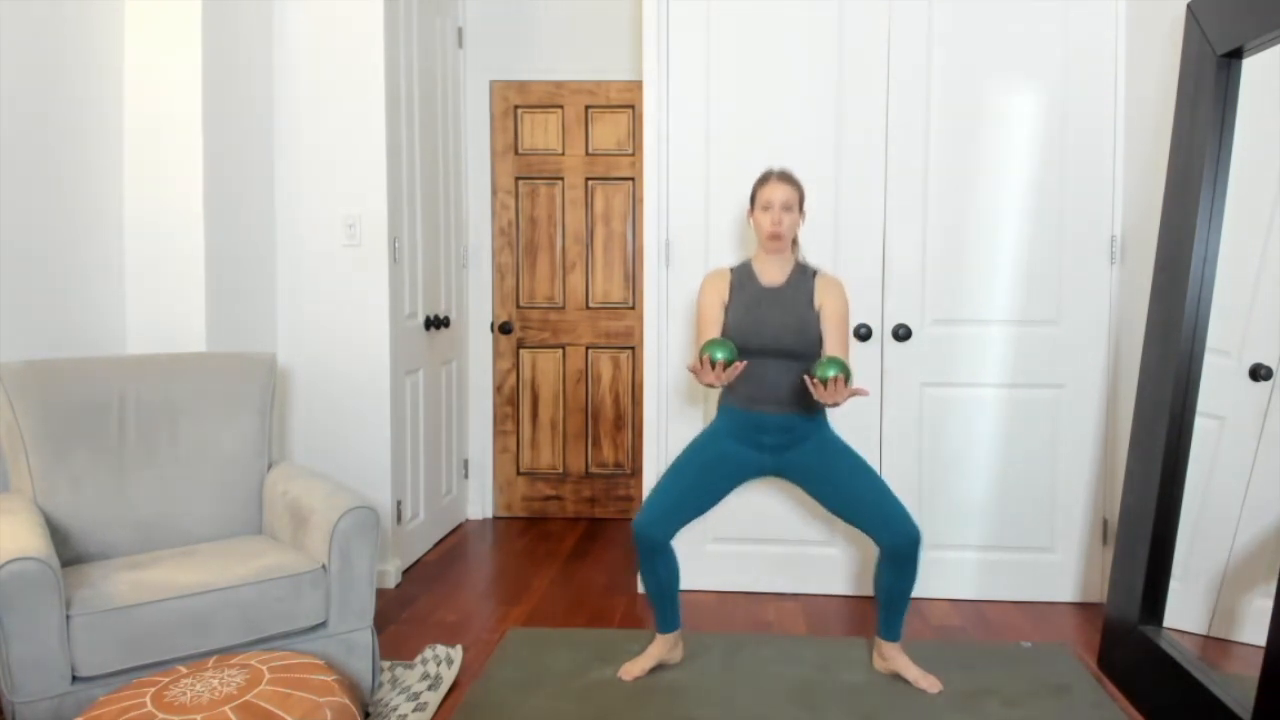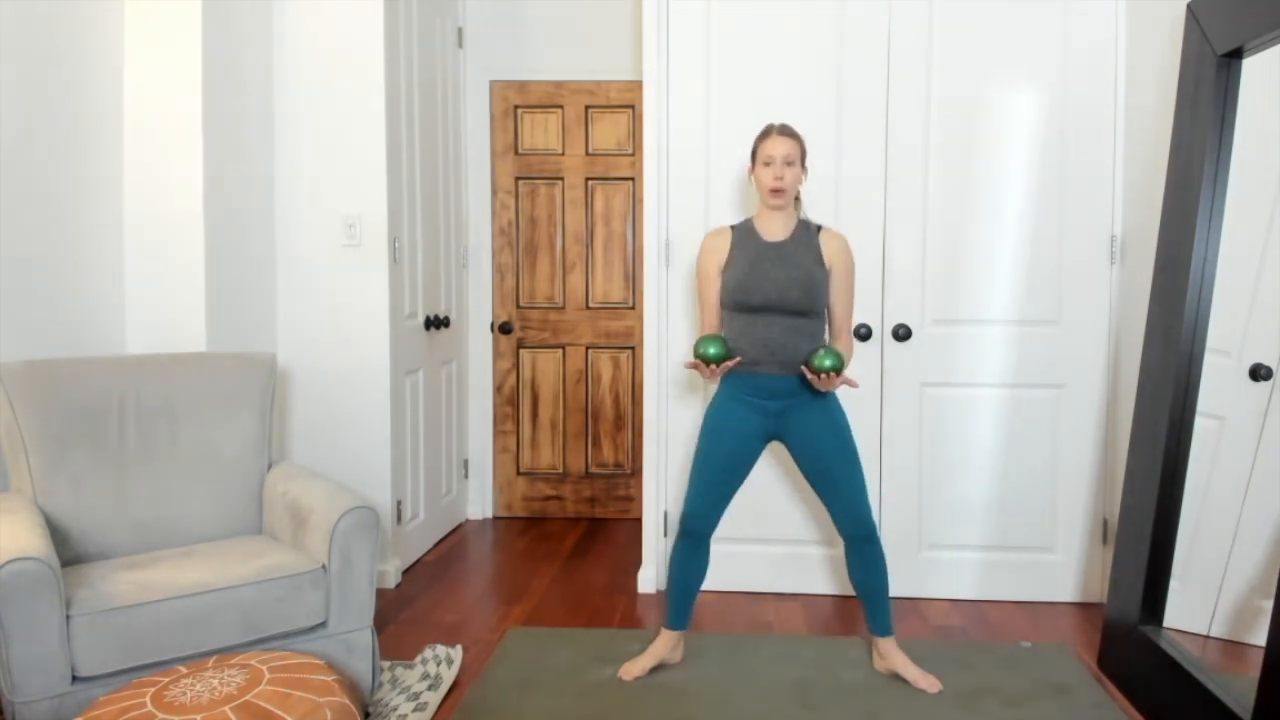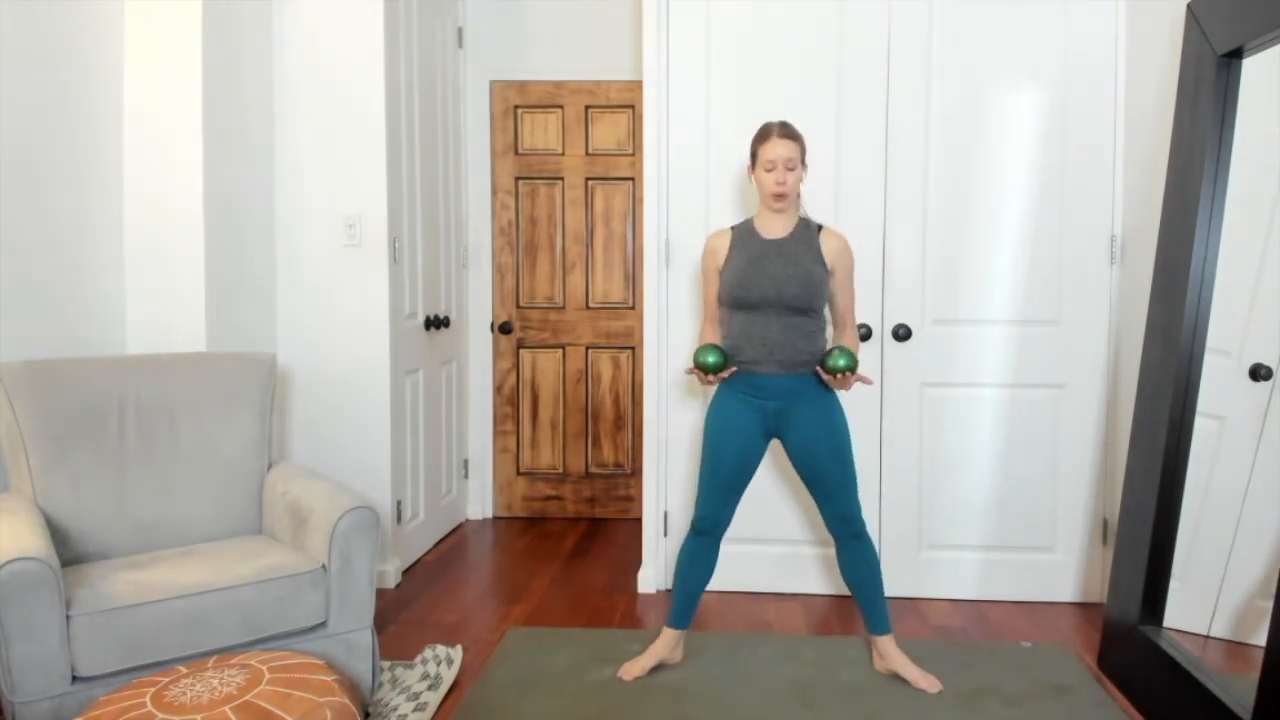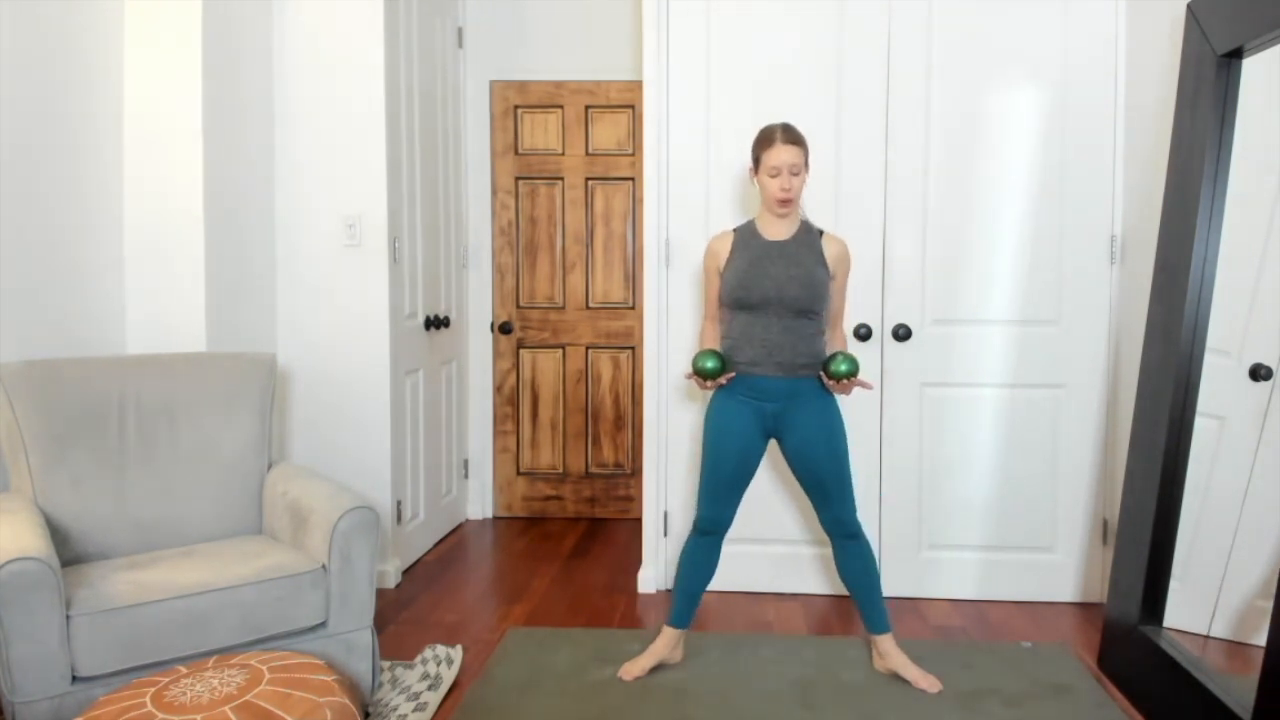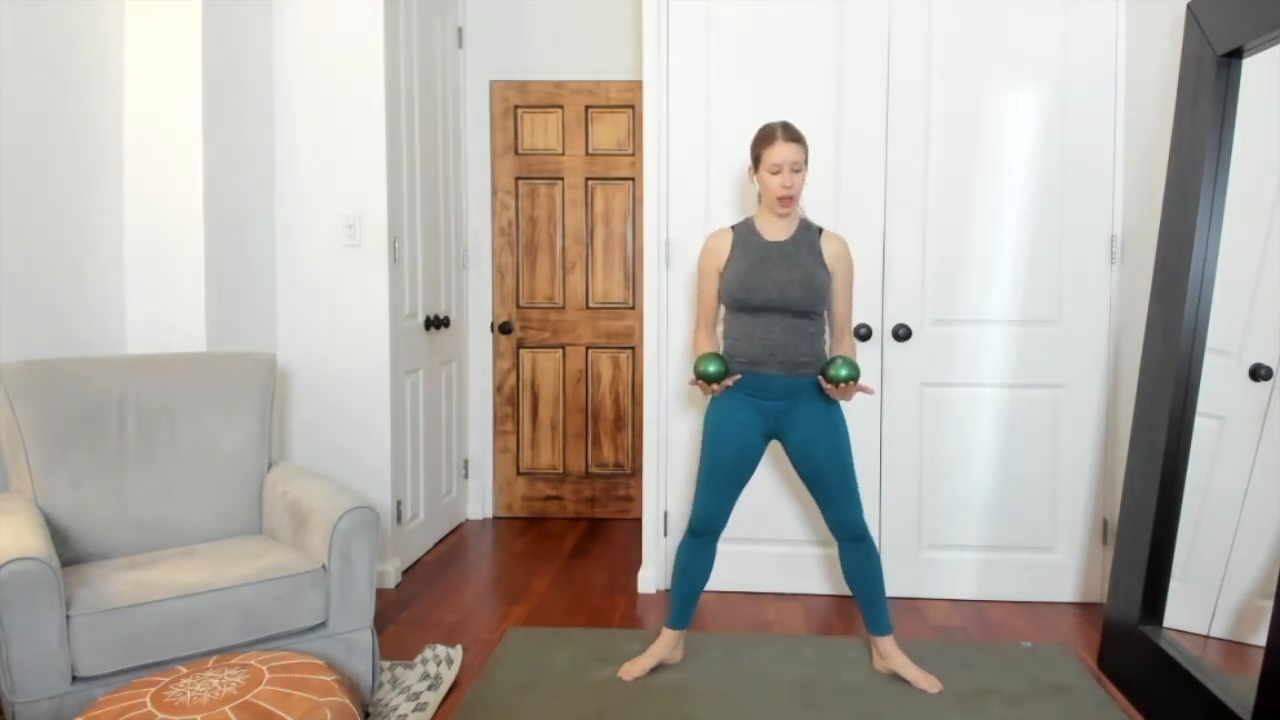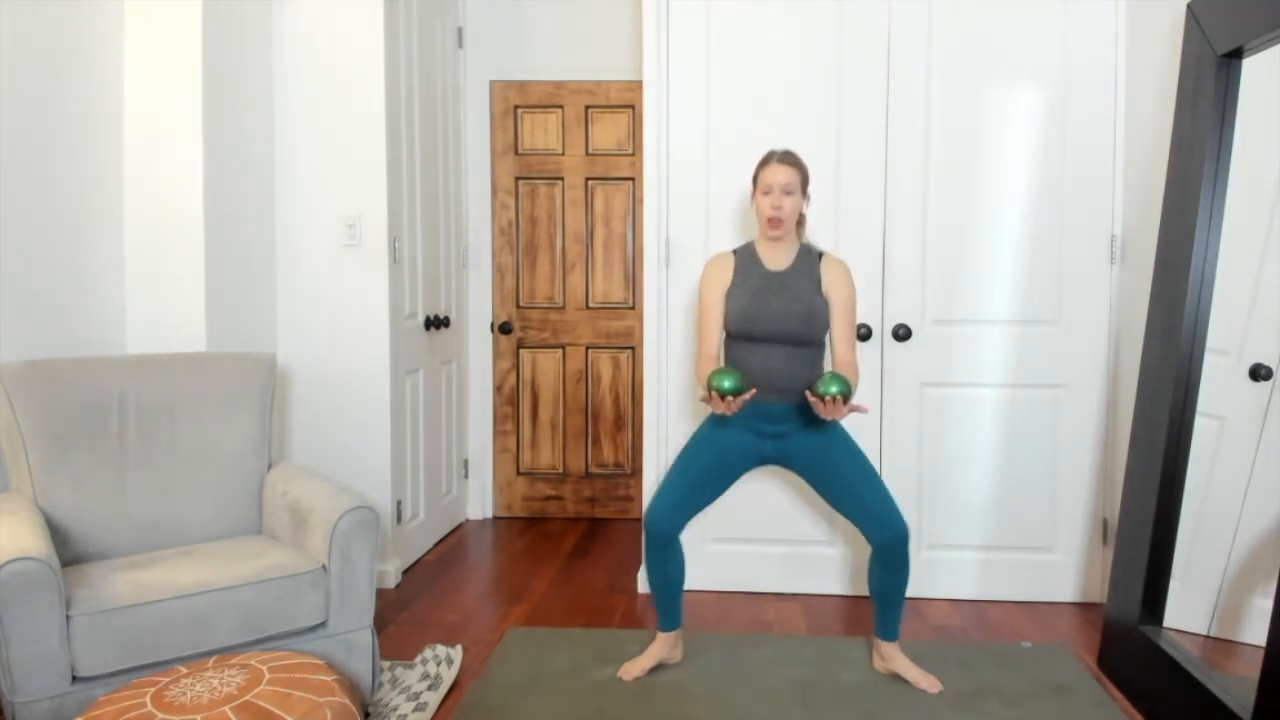
dt=0.3s
person 1, frame 1
left shoulder: (824, 287)
right shoulder: (719, 284)
left elbow: (837, 368)
right elbow: (708, 359)
left wrist: (835, 391)
right wrist: (711, 376)
left hip: (806, 433)
right hip: (735, 431)
left knee: (901, 535)
right knee: (648, 528)
left ankle: (888, 649)
right ankle: (666, 641)
person 1, frame 2
left shoulder: (830, 245)
right shoulder: (720, 243)
left elbow: (842, 333)
right elbow: (709, 331)
left wrist: (835, 371)
right wrist: (709, 362)
left hip: (809, 401)
right hip: (741, 398)
left knee: (859, 525)
right knee: (694, 521)
left ankle: (886, 648)
right ankle: (669, 640)
person 1, frame 3
left shoulder: (830, 244)
right shoulder: (722, 244)
left elbow: (845, 325)
left wrist: (845, 367)
left hip: (810, 397)
right hip: (740, 397)
left knee: (848, 523)
right knee: (707, 522)
left ankle: (886, 648)
right ankle: (670, 641)
person 1, frame 4
left shoulder: (830, 249)
right shoulder: (724, 246)
left elbow: (833, 329)
left wrist: (842, 373)
left hip: (807, 400)
right hip: (738, 399)
left knee: (843, 524)
right knee: (710, 523)
left ankle: (885, 648)
right ankle: (670, 640)
person 1, frame 5
left shoulder: (830, 246)
right shoulder: (723, 244)
left elbow: (841, 332)
right elbow: (705, 326)
left wrist: (845, 377)
left hip: (809, 400)
right hip: (740, 399)
left knee: (850, 526)
right knee: (705, 522)
left ankle: (886, 647)
right ankle: (670, 640)
person 1, frame 6
left shoulder: (831, 271)
right shoulder: (722, 268)
left elbow: (845, 357)
right elbow: (708, 352)
left wrist: (839, 398)
right wrist: (715, 392)
left hip: (808, 423)
right hip: (737, 421)
left knee: (891, 531)
right knee: (659, 521)
left ankle: (888, 649)
right ankle: (667, 640)
